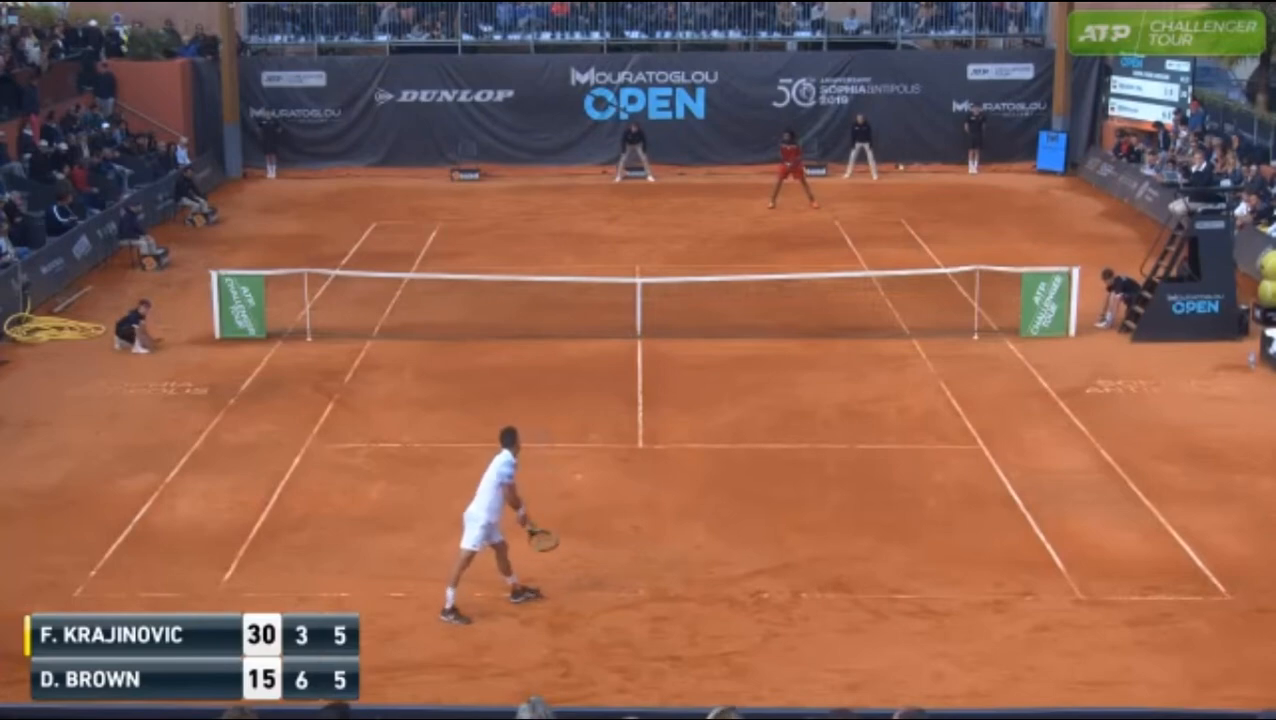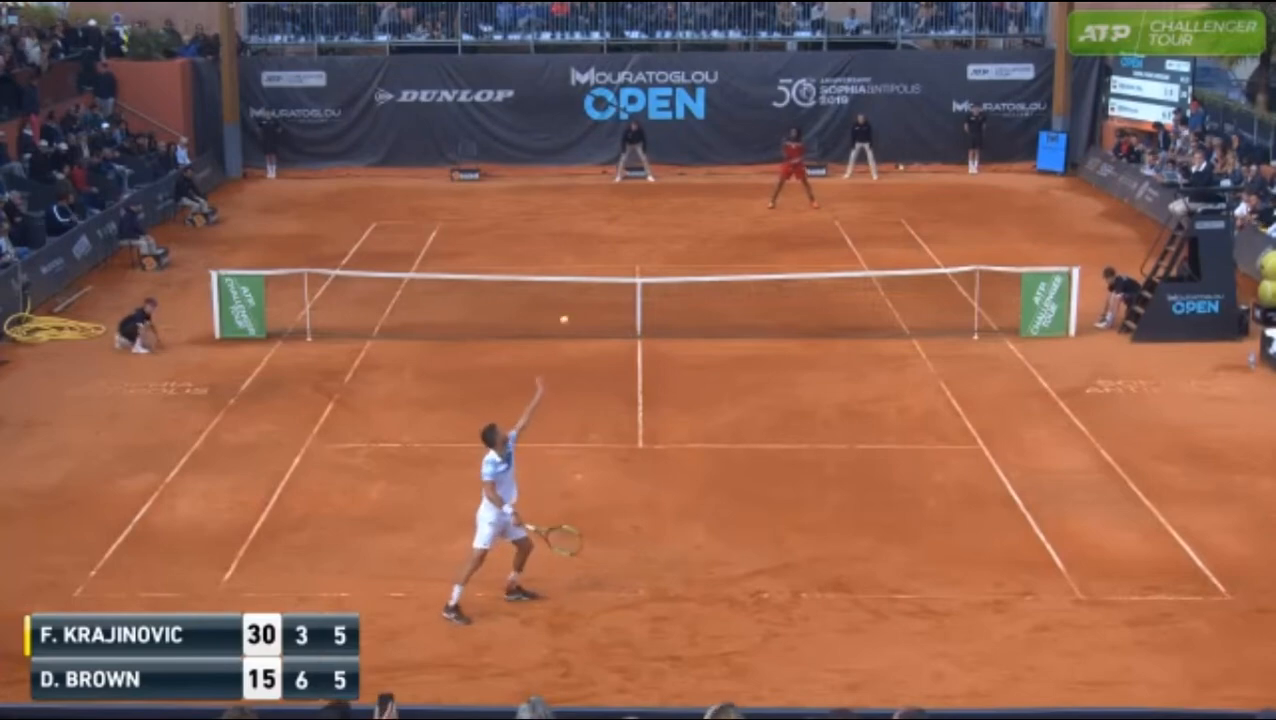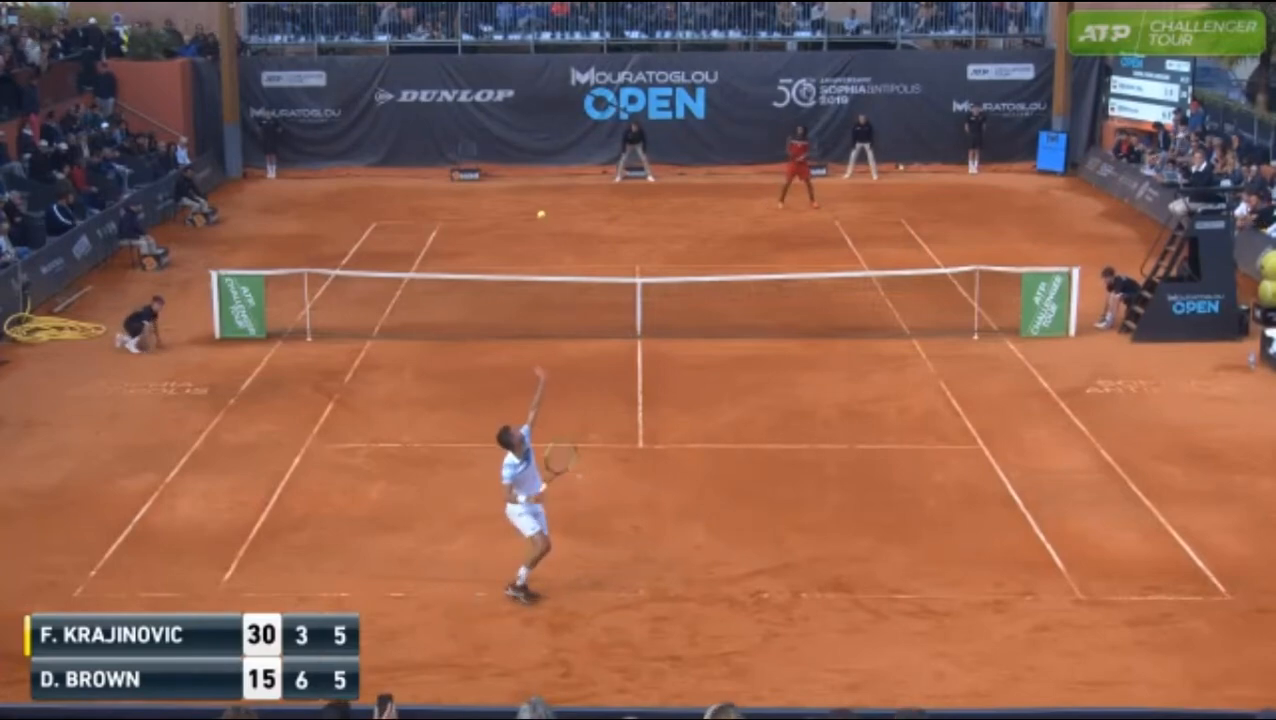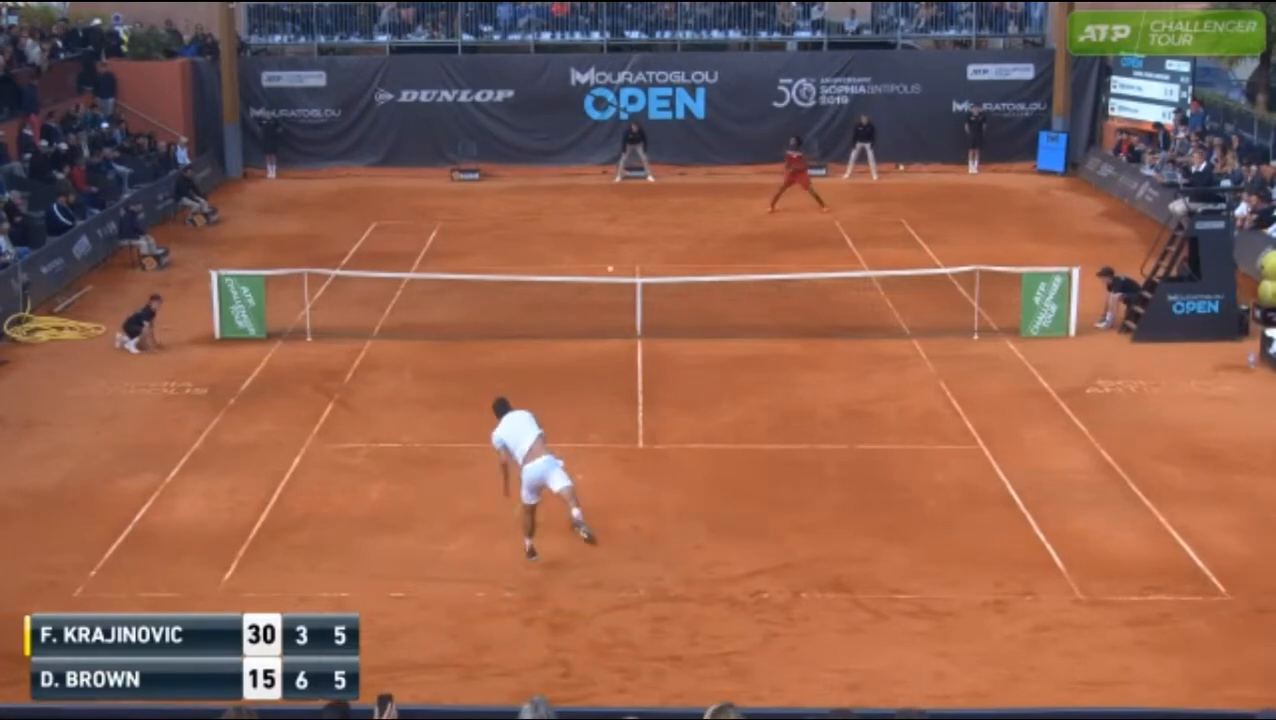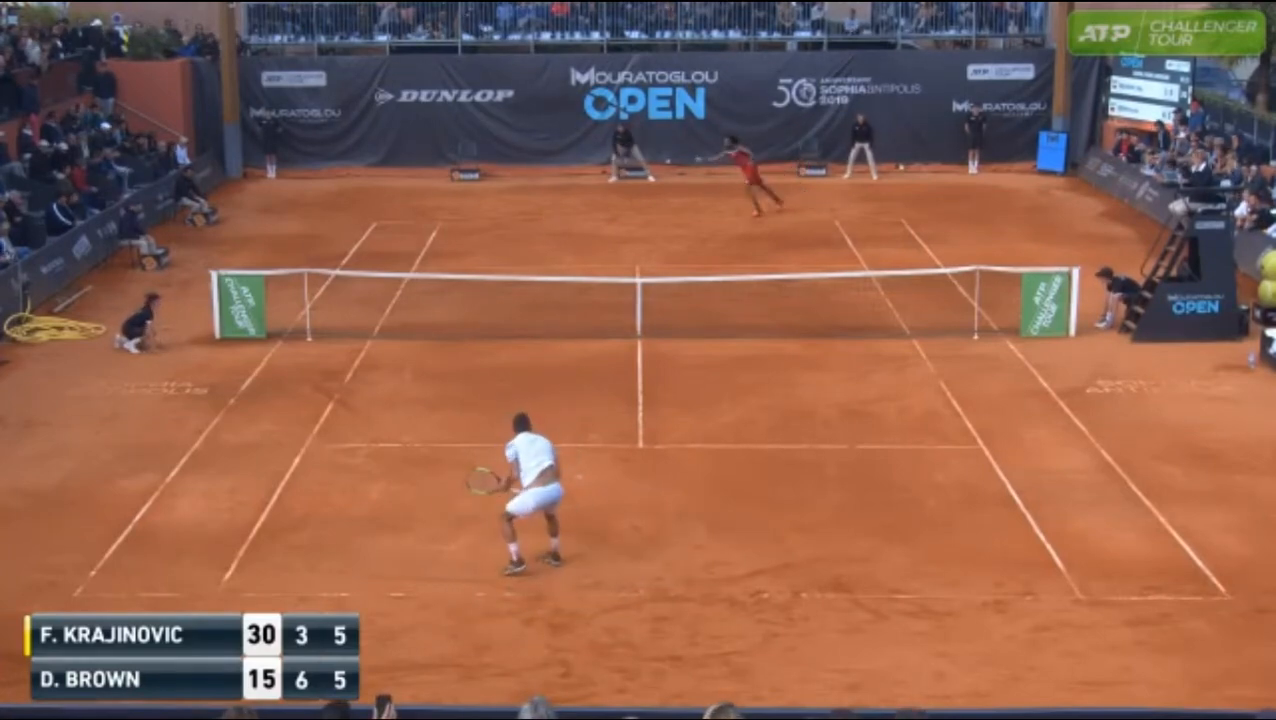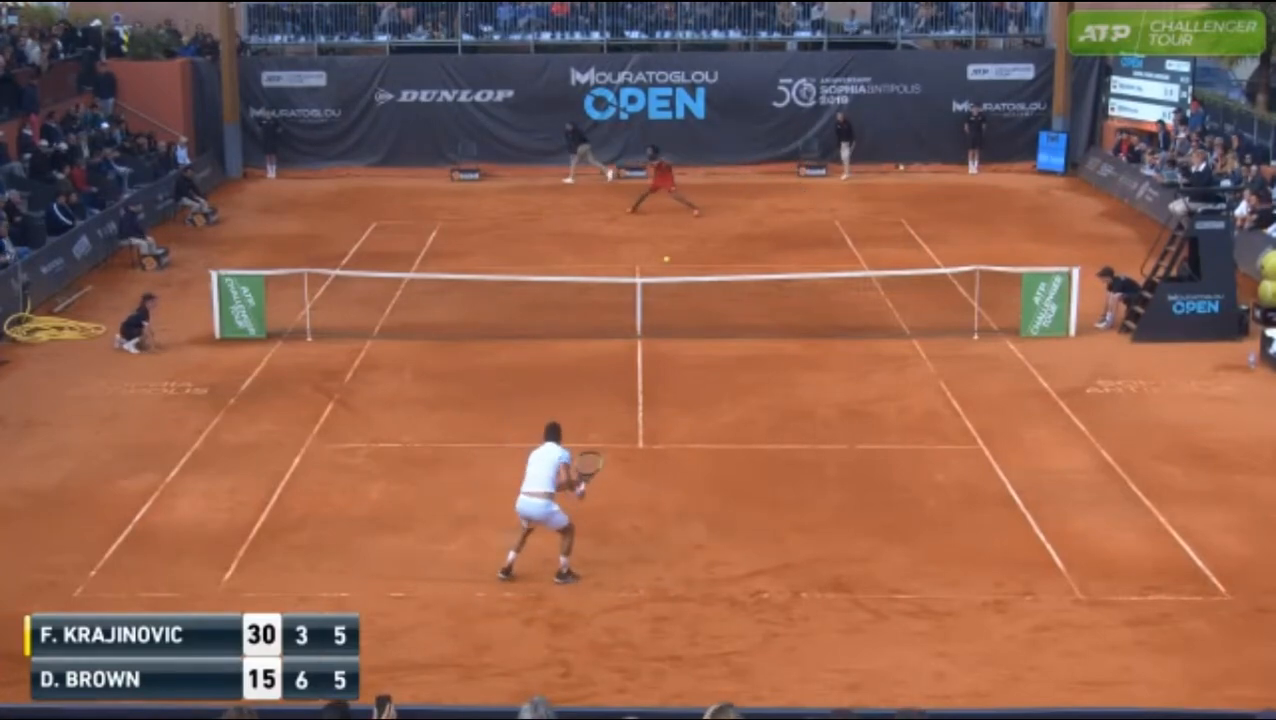
dt=0.5s
person 1, frame 1
left shoulder: (507, 462)
right shoulder: (507, 463)
left elbow: (511, 493)
right elbow: (510, 496)
left wrist: (521, 515)
right wrist: (521, 512)
left hip: (489, 517)
right hip: (479, 517)
left knee: (502, 548)
right knee: (465, 560)
left ankle: (517, 590)
right ankle: (448, 609)
person 1, frame 2
left shoulder: (508, 444)
right shoulder: (490, 463)
left elbow: (524, 419)
right elbow: (490, 494)
left wrist: (540, 393)
right wrist: (510, 511)
left hip: (507, 513)
right hip: (492, 516)
left knee: (526, 546)
right knee: (477, 559)
left ankle: (512, 588)
right ankle: (452, 606)
person 1, frame 3
left shoulder: (525, 440)
right shoulder: (509, 465)
left elbow: (532, 411)
right elbow: (508, 498)
left wrist: (542, 383)
right wrist: (524, 499)
left hip: (533, 507)
right hip: (520, 510)
left knee: (541, 548)
right knee: (542, 547)
left ankle: (517, 584)
right ankle: (517, 586)
person 1, frame 4
left shoulder: (497, 433)
right shoulder: (523, 415)
left elbow: (504, 461)
left wrist: (505, 483)
left hip: (529, 471)
right hip: (546, 463)
left knee: (528, 510)
right knee: (569, 494)
left ankle: (529, 548)
right ankle: (578, 522)
person 1, frame 5
left shoulder: (513, 445)
right shoulder: (545, 442)
left elbow: (514, 476)
left wrist: (505, 485)
left hip: (535, 494)
right hip: (555, 490)
left knee: (506, 518)
right knee: (550, 514)
left ankle: (516, 560)
right ankle: (554, 554)
person 1, frame 6
left shoulder: (535, 453)
right shoulder: (563, 453)
right elbow: (564, 480)
right wrist: (578, 487)
left hip: (523, 502)
right hip: (542, 505)
left knee: (526, 530)
right knee: (568, 531)
left ankle: (506, 569)
right ankle: (563, 572)
